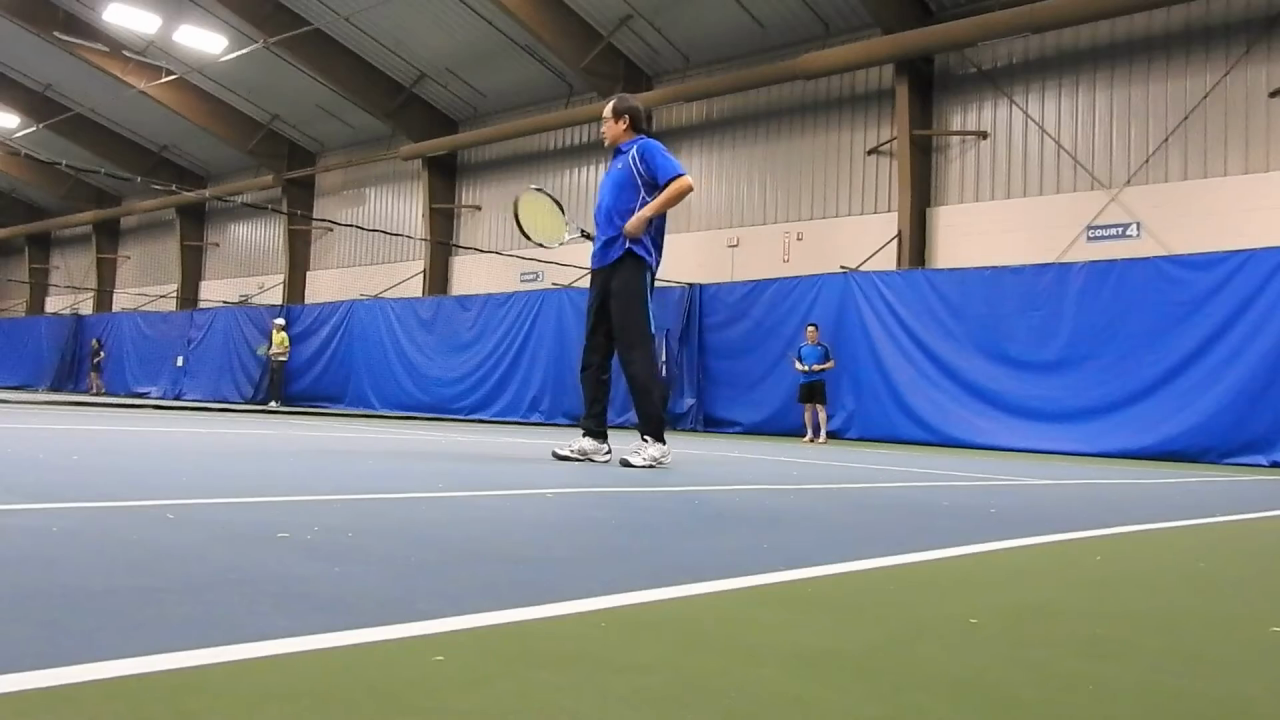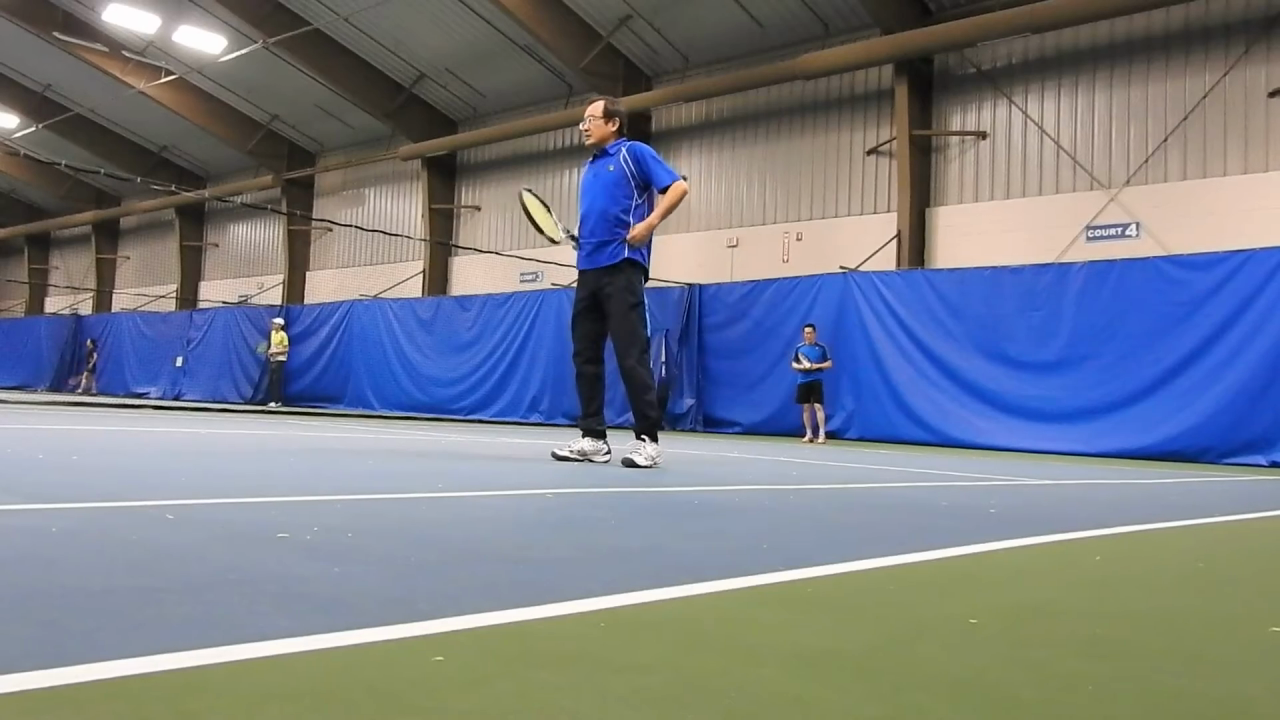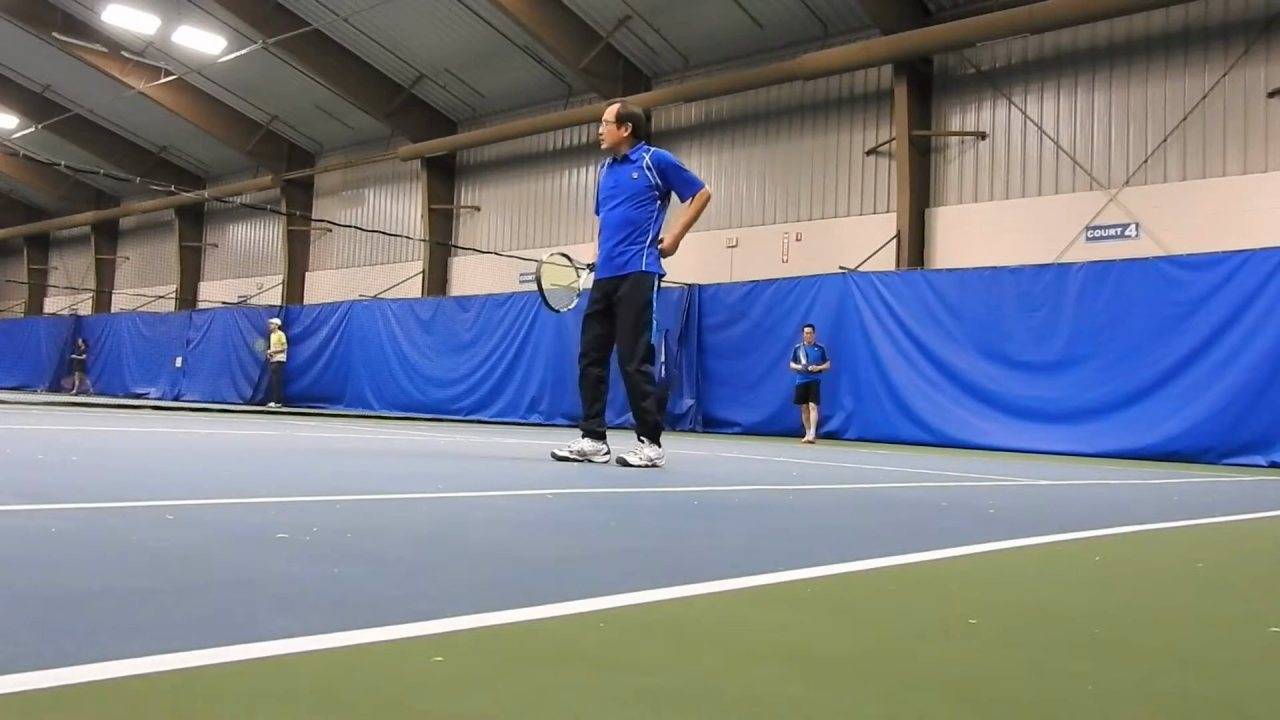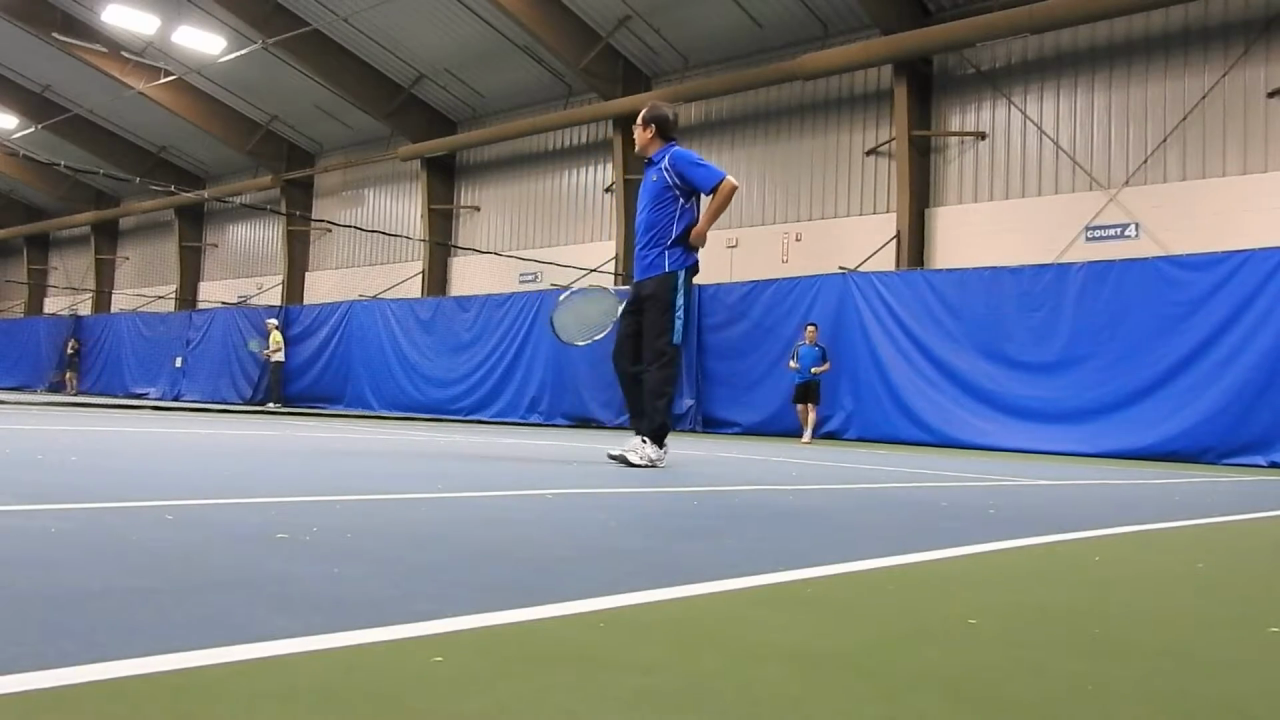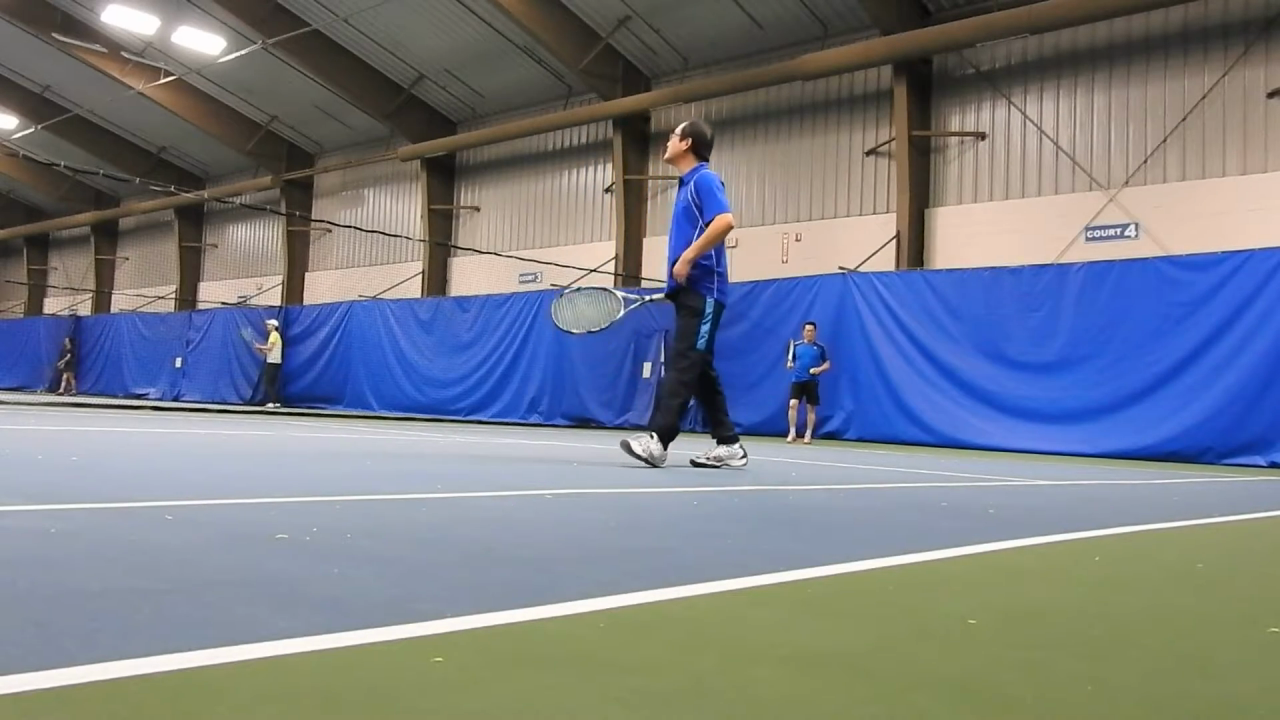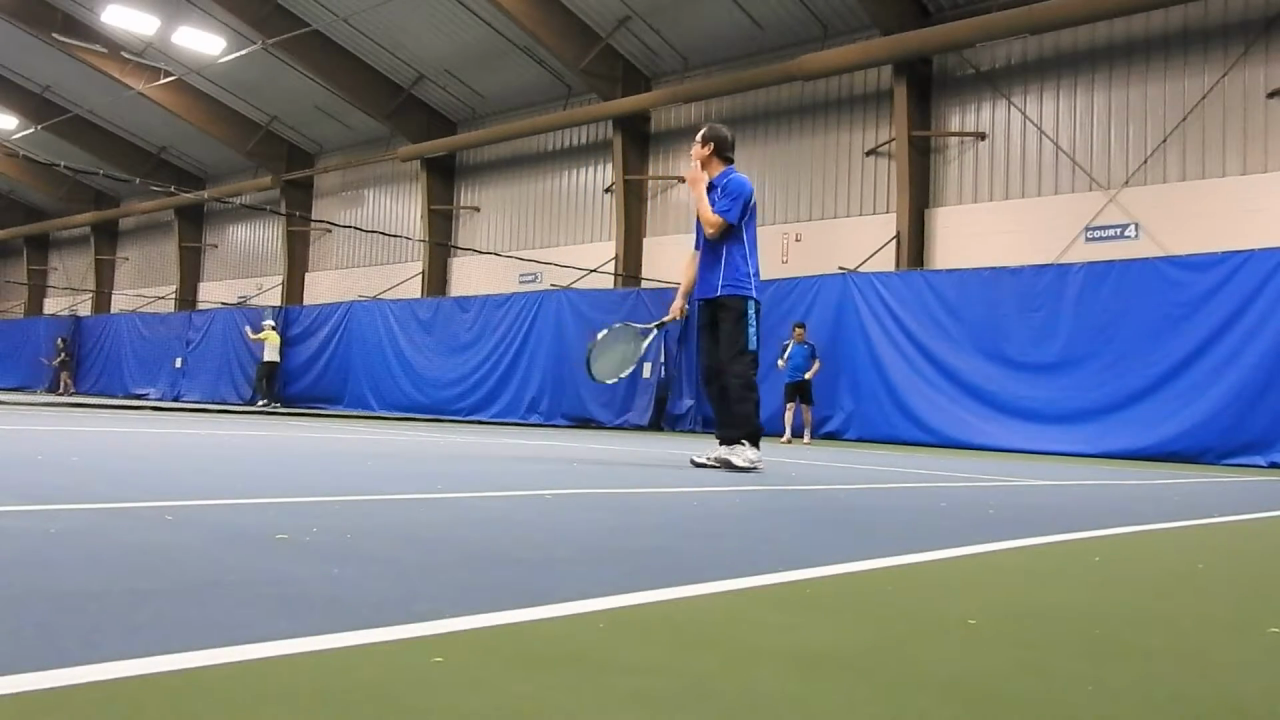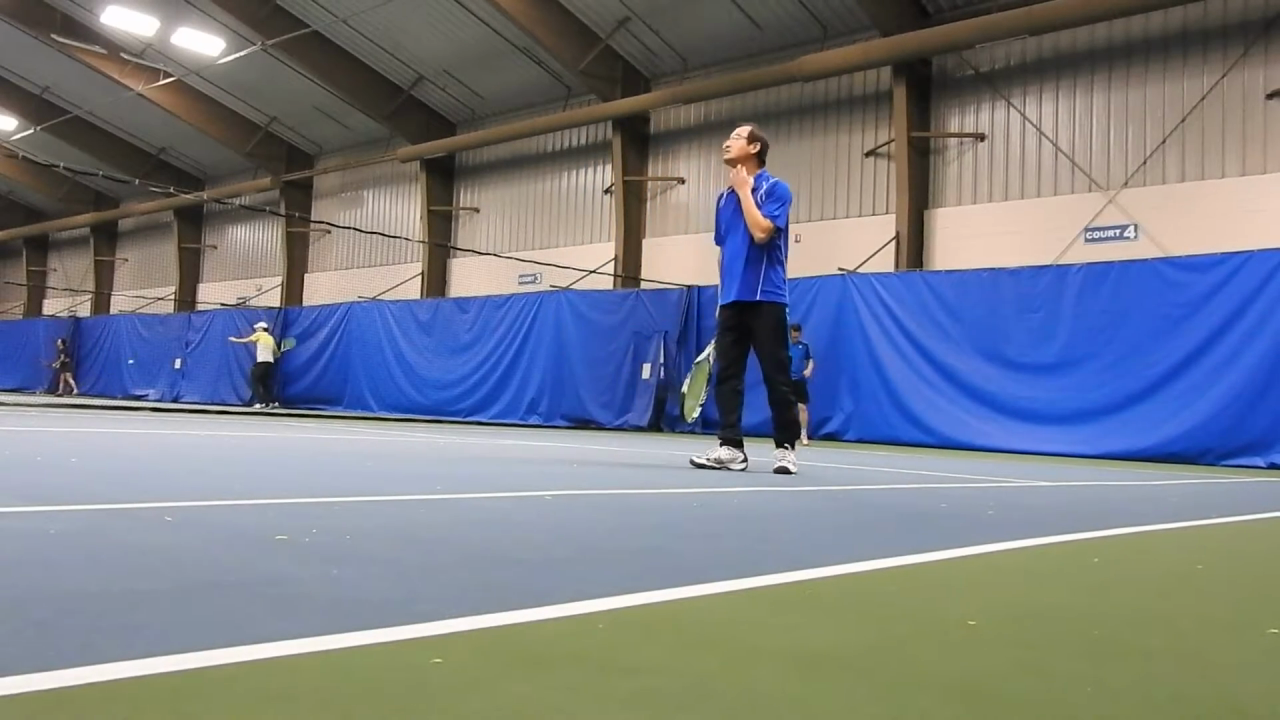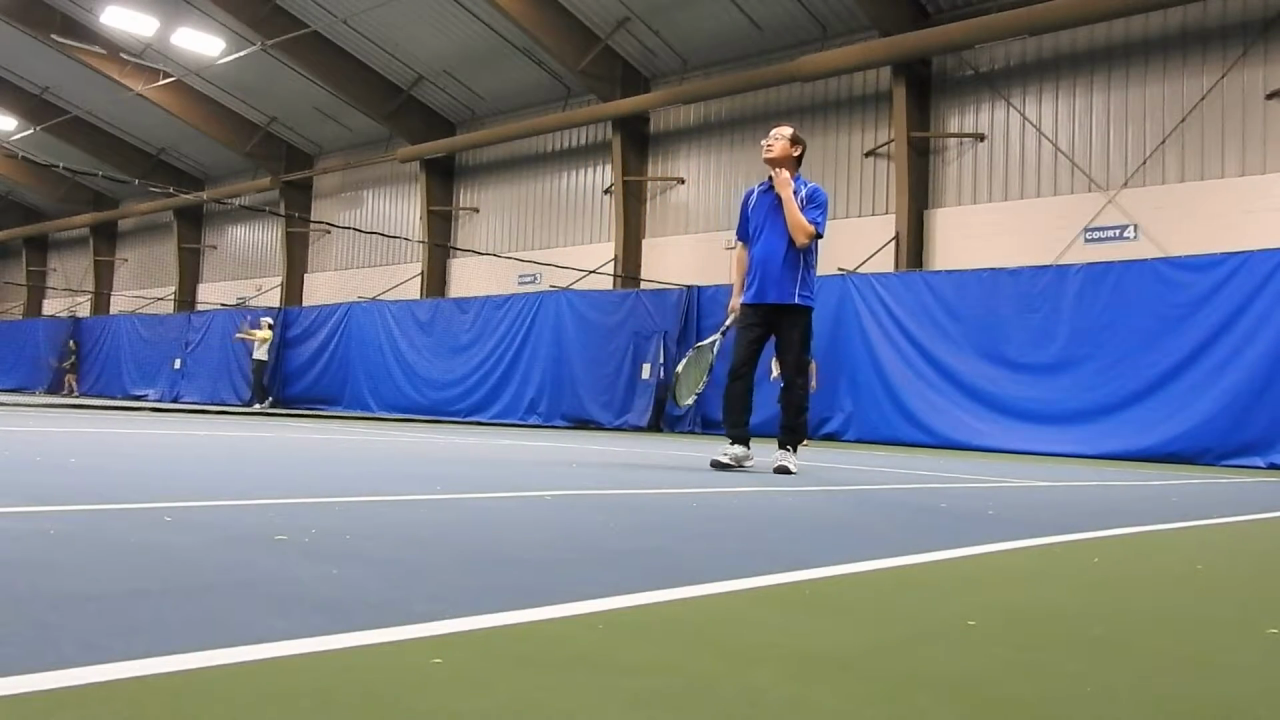
dt=0.4s
person 1, frame 1
left shoulder: (646, 149)
right shoulder: (617, 160)
left elbow: (684, 183)
left wrist: (643, 218)
right wrist: (600, 236)
left hip: (631, 263)
right hip: (605, 265)
left knee: (636, 352)
right knee: (594, 354)
left ankle: (653, 440)
right ankle: (594, 438)
person 1, frame 2
left shoulder: (635, 153)
right shoulder: (590, 167)
left elbow: (679, 187)
left wrist: (649, 224)
right wrist: (578, 238)
left hip: (622, 267)
right hip: (589, 269)
left knee: (631, 353)
right knee: (585, 355)
left ankle: (648, 438)
right ankle: (593, 437)
person 1, frame 3
left shoulder: (657, 160)
right shoulder: (606, 169)
left elbow: (702, 193)
left wrist: (675, 236)
right wrist: (597, 255)
left hip: (638, 273)
right hip: (605, 275)
left knee: (634, 358)
right knee: (591, 356)
left ankle: (650, 442)
right ankle: (593, 438)
person 1, frame 4
left shoulder: (678, 160)
right shoulder: (651, 169)
left elbow: (728, 185)
left wrist: (700, 229)
left hip: (669, 273)
right hip: (643, 276)
left knee: (659, 359)
right knee: (626, 355)
left ankle: (654, 442)
right ankle: (643, 433)
person 1, frame 5
left shoulder: (704, 179)
right shoulder: (686, 184)
left elbow: (725, 221)
left wrist: (687, 258)
right wrist: (676, 279)
left hip: (702, 290)
right hip: (689, 290)
left knee: (682, 363)
right knee: (698, 368)
left ankle: (657, 439)
right ankle: (728, 444)
person 1, frame 6
left shoulder: (737, 184)
right shoulder: (708, 191)
left elbow: (712, 227)
left wrist: (697, 188)
right wrist: (681, 296)
left hip: (737, 293)
right hip: (710, 296)
left knee: (738, 369)
right knee: (713, 371)
left ankle: (748, 444)
right ankle: (728, 444)
person 1, frame 7
left shoulder: (776, 189)
right shoulder: (725, 197)
left elbow: (762, 232)
left wrist: (744, 190)
right wrist: (723, 296)
left hip: (766, 298)
right hip: (732, 300)
left knee: (776, 375)
right knee: (727, 374)
left ankle: (785, 446)
right ankle: (731, 447)
person 1, frame 8
left shoulder: (813, 193)
right shoulder: (753, 195)
left elbow: (803, 238)
left wrist: (786, 193)
right wrist: (737, 293)
left hip: (793, 300)
right hip: (755, 299)
left knee: (794, 378)
right knee: (739, 368)
left ankle: (787, 448)
right ankle: (738, 444)
